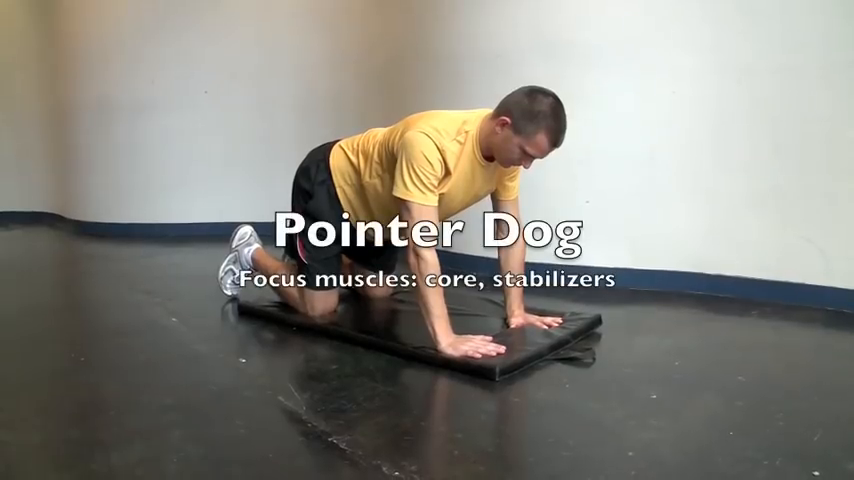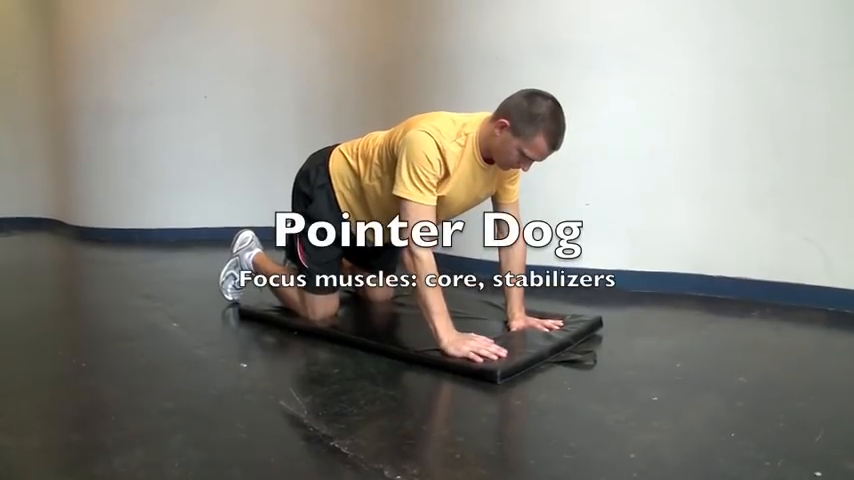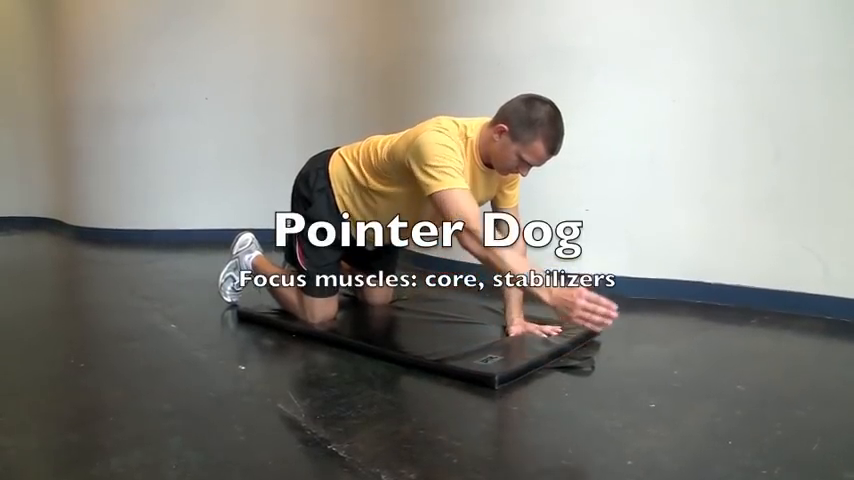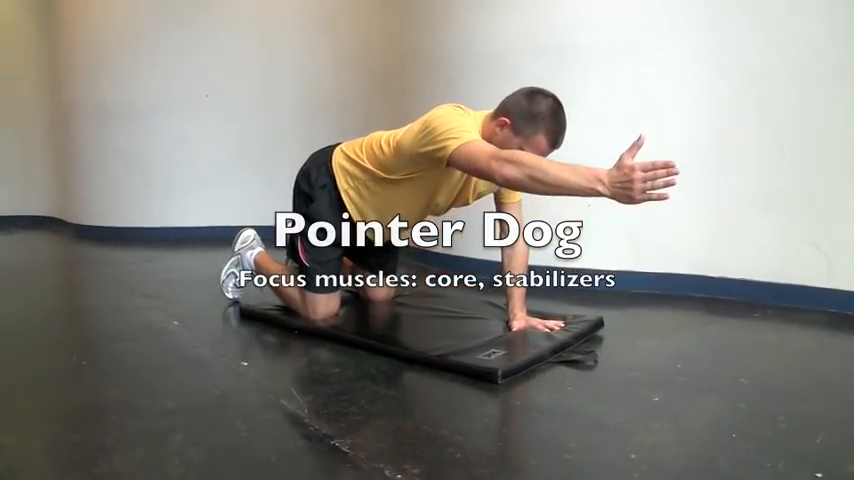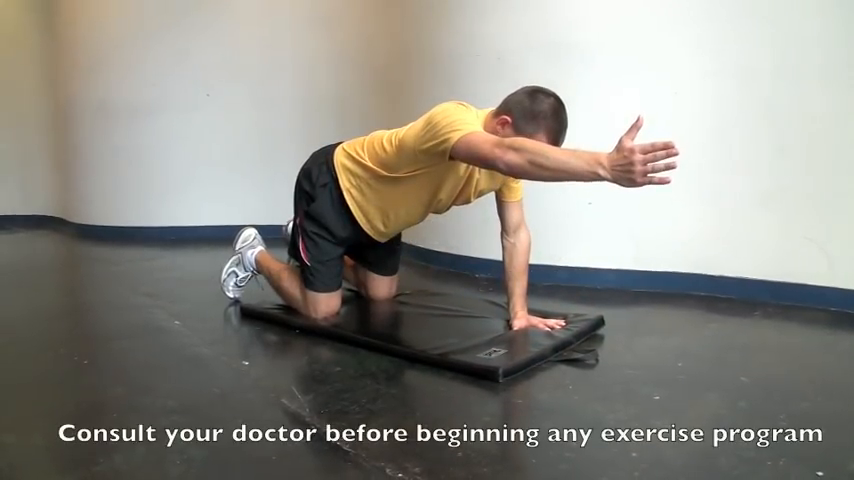
dt=1s
person 1, frame 1
left shoulder: (507, 146)
right shoulder: (430, 142)
left elbow: (510, 232)
right elbow: (421, 247)
left wrist: (515, 311)
right wrist: (445, 337)
left hip: (376, 206)
right hip: (330, 186)
left knee: (378, 294)
right knee: (318, 308)
left ankle: (305, 245)
right ankle: (250, 254)
person 1, frame 2
left shoulder: (507, 149)
right shoulder: (429, 142)
left elbow: (511, 234)
right elbow: (416, 248)
left wrist: (516, 312)
right wrist: (447, 335)
left hip: (377, 211)
right hip: (329, 189)
left knee: (379, 296)
right knee: (319, 312)
left ankle: (330, 264)
right ankle: (252, 259)
person 1, frame 3
left shoulder: (508, 152)
right shoulder: (439, 144)
right elbow: (471, 233)
left wrist: (515, 316)
right wrist: (551, 293)
left hip: (378, 215)
right hip: (329, 192)
left knee: (378, 299)
right knee: (318, 316)
left ankle: (332, 265)
right ankle: (252, 259)
person 1, frame 4
left shoulder: (503, 150)
right shoulder: (449, 124)
left elbow: (514, 234)
right elbow: (505, 170)
left wrist: (517, 312)
right wrist: (606, 182)
left hip: (376, 212)
right hip: (330, 188)
left knee: (380, 296)
right knee: (320, 311)
left ankle: (324, 257)
right ankle: (253, 256)
person 1, frame 5
left shoulder: (504, 150)
right shoulder: (453, 122)
left elbow: (515, 233)
right elbow: (510, 158)
left wrist: (519, 311)
right wrist: (607, 166)
left hip: (378, 213)
right hip: (332, 188)
left knee: (381, 294)
right knee: (321, 310)
left ankle: (311, 246)
right ankle: (254, 255)
